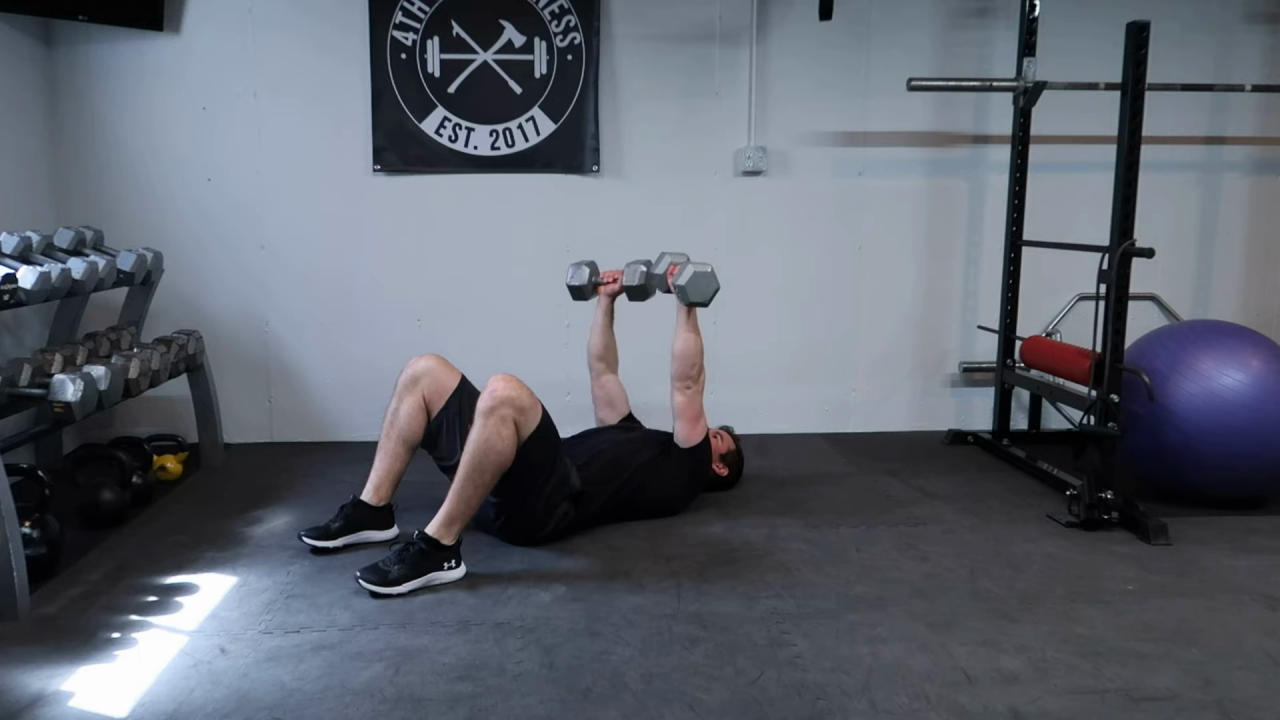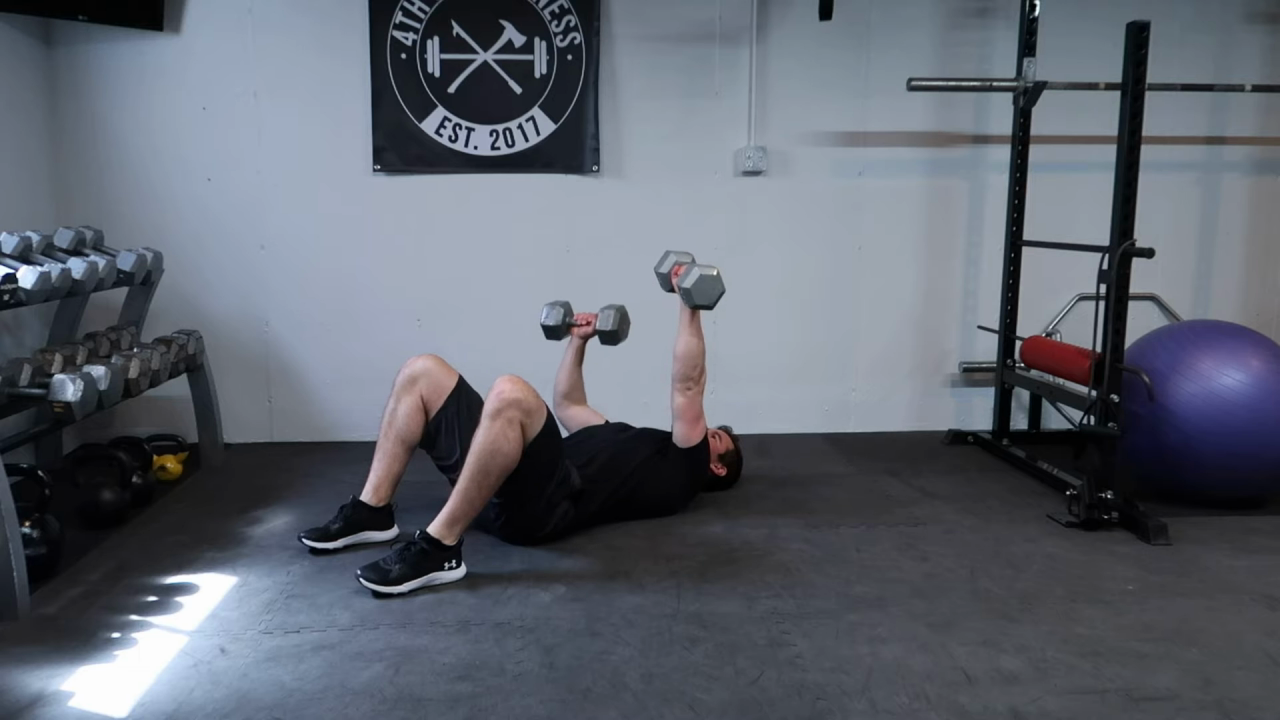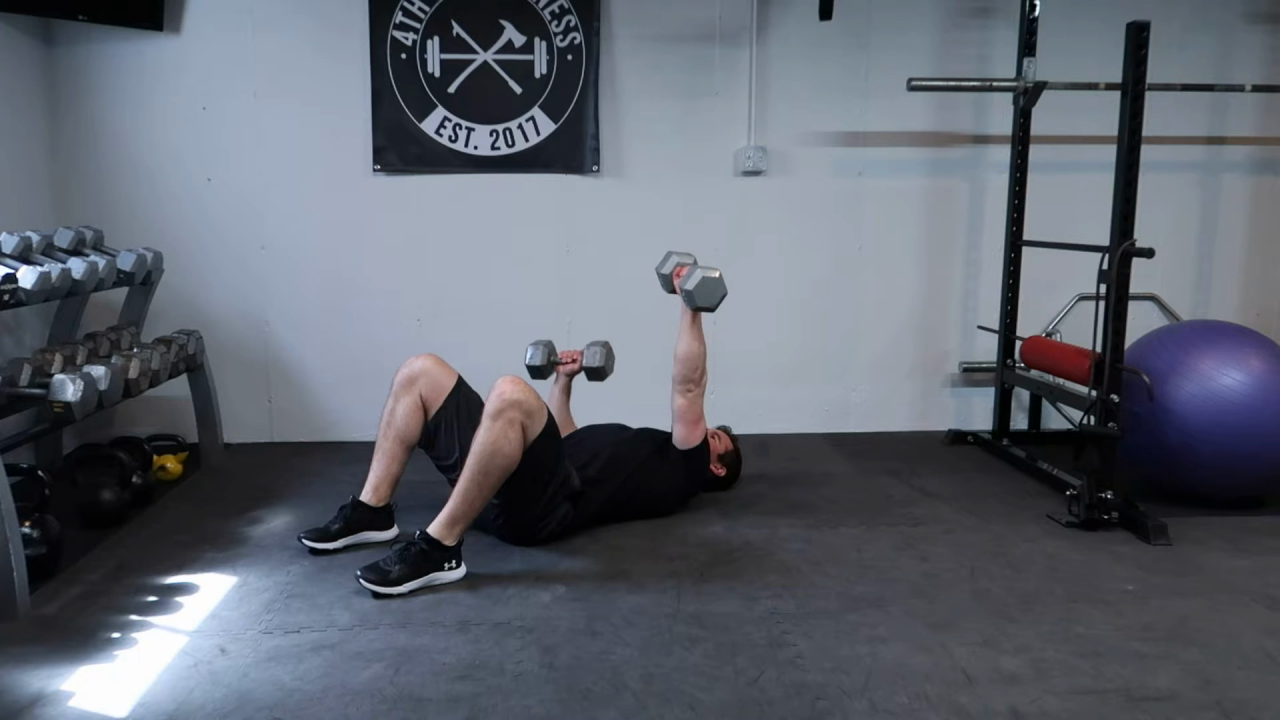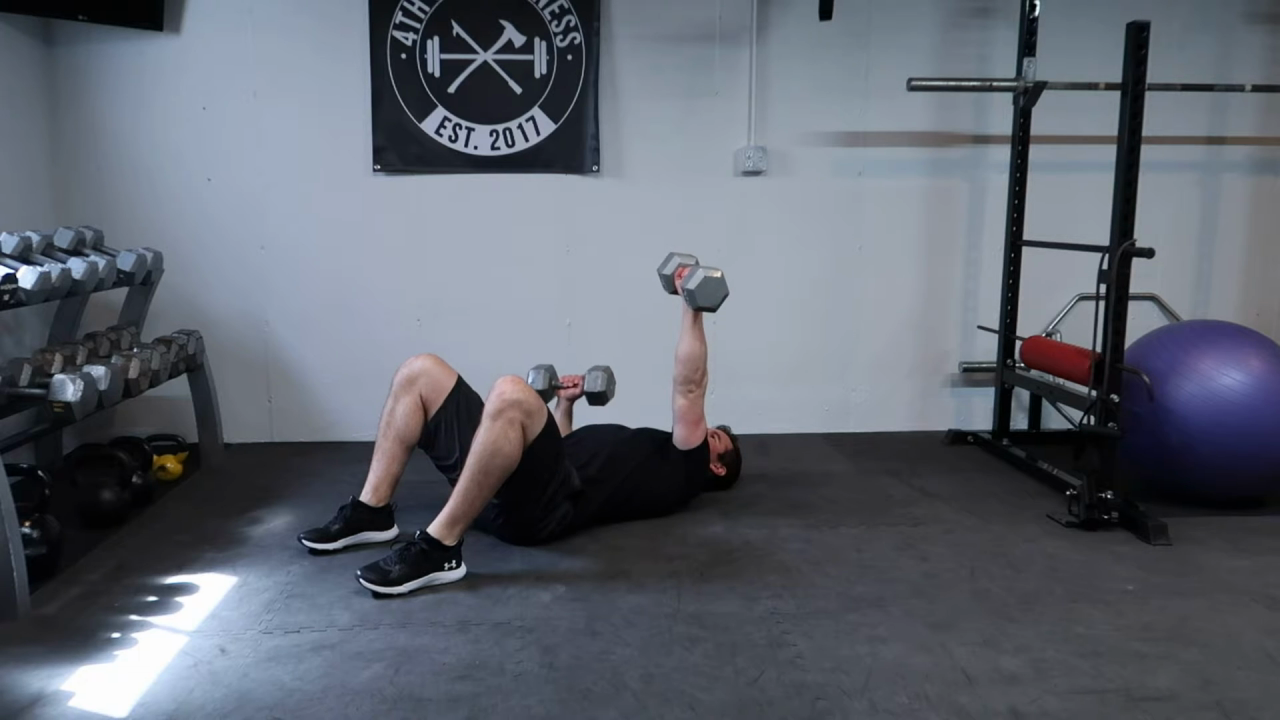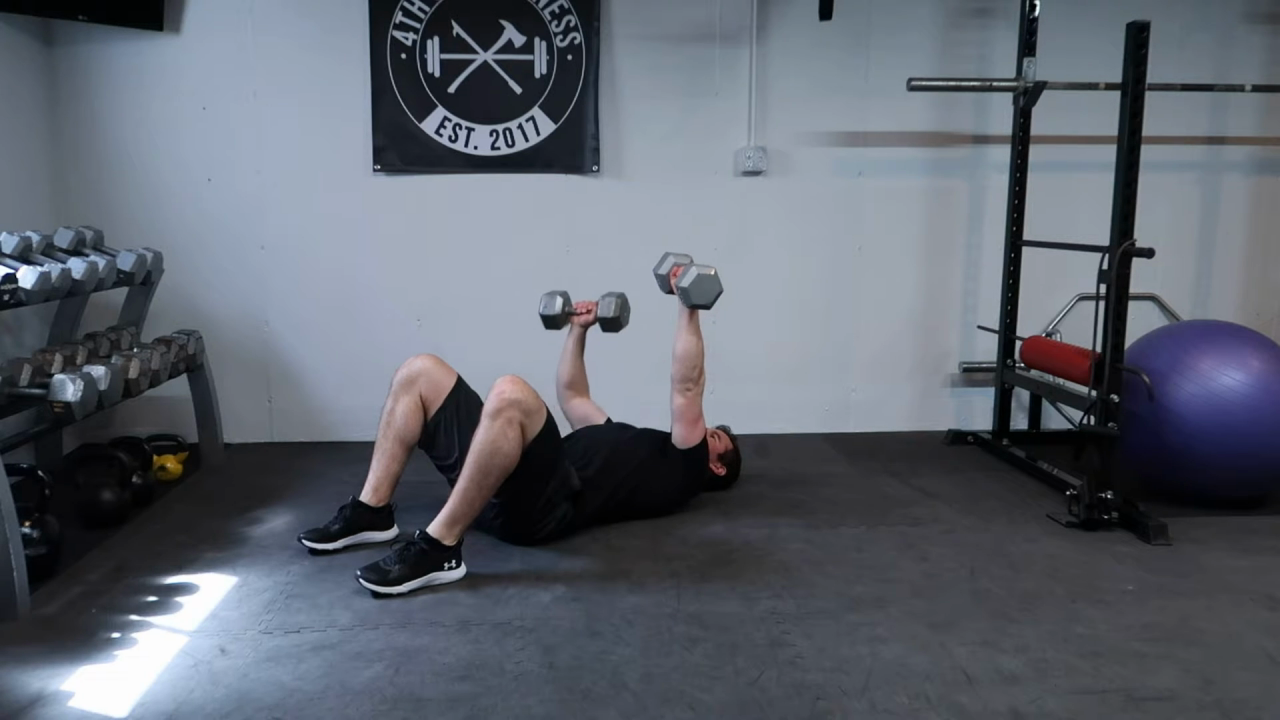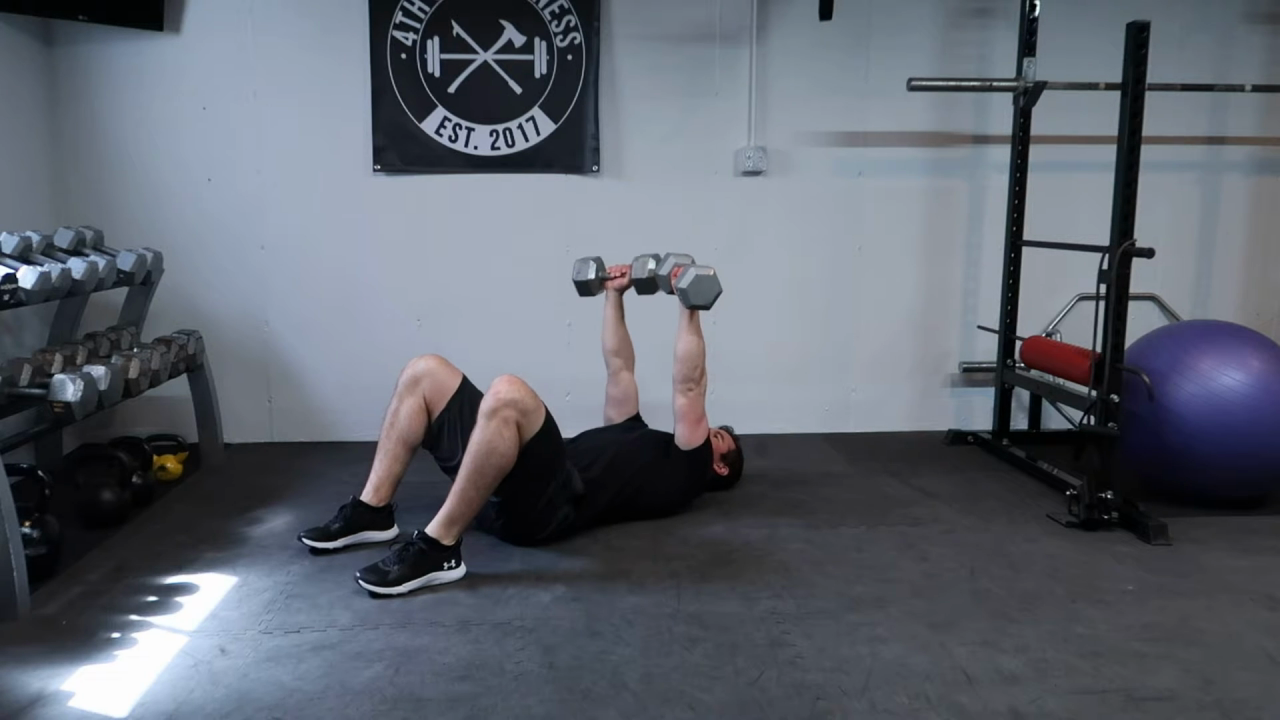
dt=0.4s
person 1, frame 1
left shoulder: (683, 470)
right shoulder: (639, 441)
left elbow: (687, 386)
right elbow: (604, 373)
left wrist: (686, 306)
right wrist: (606, 302)
left hip: (543, 501)
right hip: (502, 489)
left knee: (503, 391)
right knee: (425, 370)
left ankle: (438, 546)
right ankle: (372, 510)
person 1, frame 2
left shoulder: (683, 470)
right shoulder: (637, 444)
left elbow: (687, 388)
right elbow: (569, 404)
left wrist: (690, 307)
right wrist: (578, 342)
left hip: (544, 502)
right hip: (502, 487)
left knee: (510, 393)
right knee: (423, 371)
left ankle: (439, 546)
right ankle: (372, 510)
person 1, frame 3
left shoulder: (682, 470)
right shoulder: (641, 447)
left elbow: (688, 389)
right elbow: (561, 439)
left wrist: (691, 308)
right wrist: (563, 382)
left hip: (543, 502)
right hip: (500, 488)
left knee: (511, 393)
right knee: (421, 371)
left ankle: (438, 547)
right ankle: (371, 510)
person 1, frame 4
left shoulder: (683, 470)
right shoulder: (642, 449)
left elbow: (688, 391)
left wrist: (692, 308)
right wrist: (564, 402)
left hip: (544, 502)
right hip: (500, 489)
left knee: (511, 393)
right knee: (421, 371)
left ankle: (438, 547)
right ankle: (371, 511)
person 1, frame 5
left shoulder: (682, 469)
right shoulder: (633, 442)
left elbow: (686, 389)
right elbow: (572, 396)
left wrist: (688, 308)
right wrist: (576, 333)
left hip: (544, 502)
right hip: (498, 488)
left knee: (510, 392)
right knee: (421, 371)
left ankle: (439, 546)
right ankle: (371, 511)
person 1, frame 6
left shoulder: (685, 471)
right shoulder: (638, 439)
left elbow: (689, 389)
right elbow: (620, 369)
left wrist: (689, 310)
right wrist: (614, 298)
left hip: (547, 502)
right hip: (501, 489)
left knee: (506, 393)
right knee: (426, 371)
left ankle: (437, 546)
right ankle: (372, 510)
